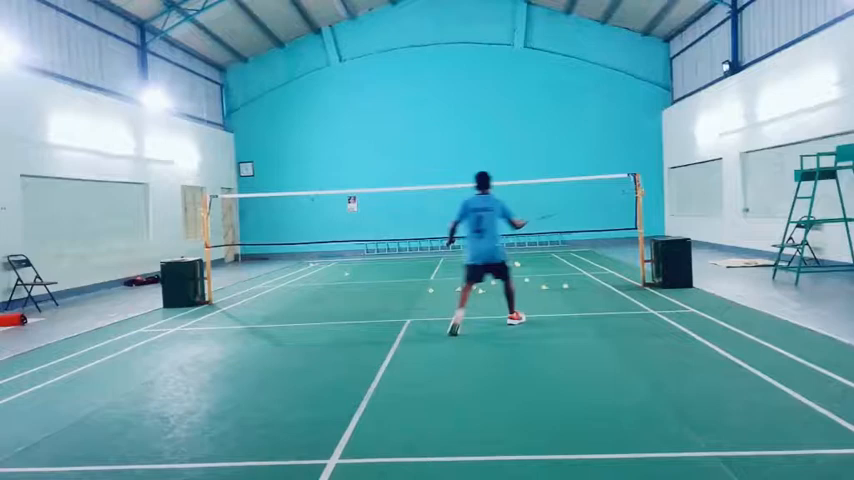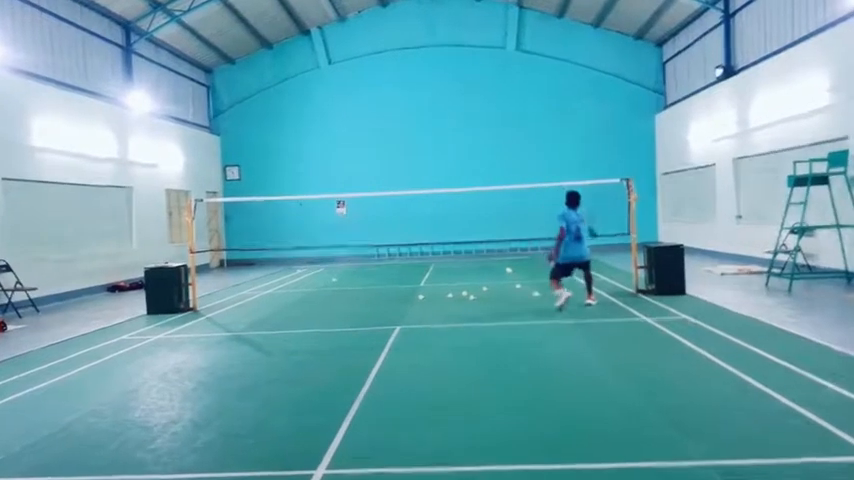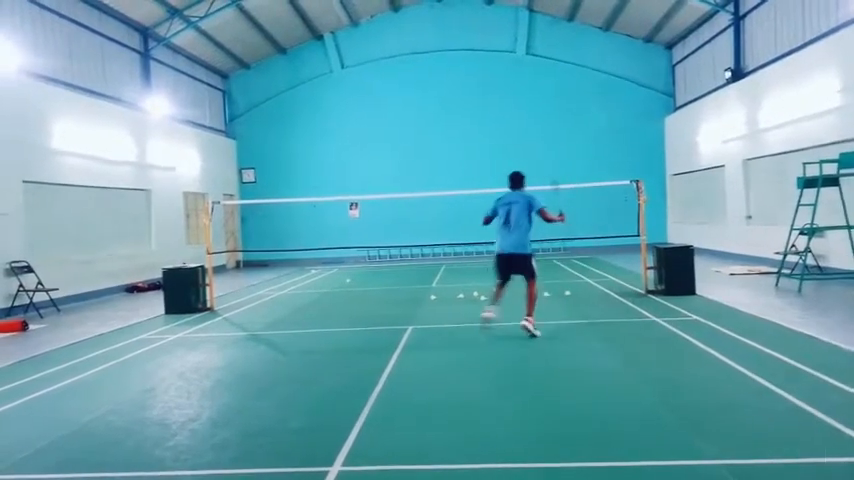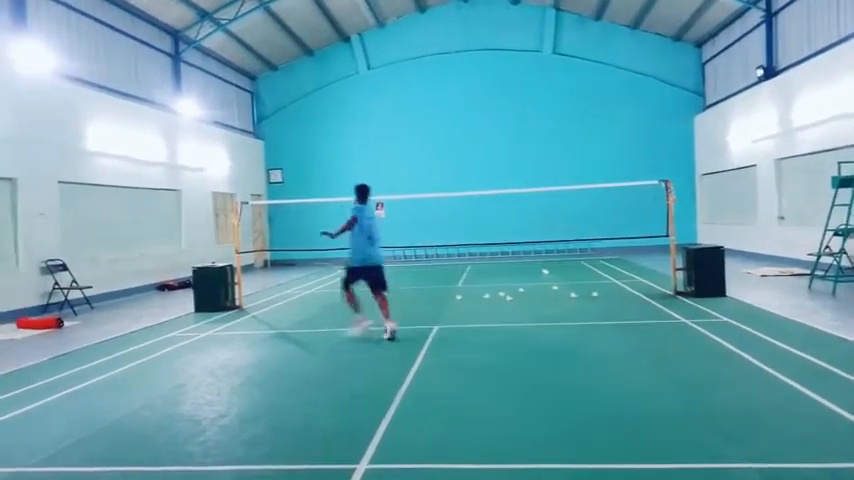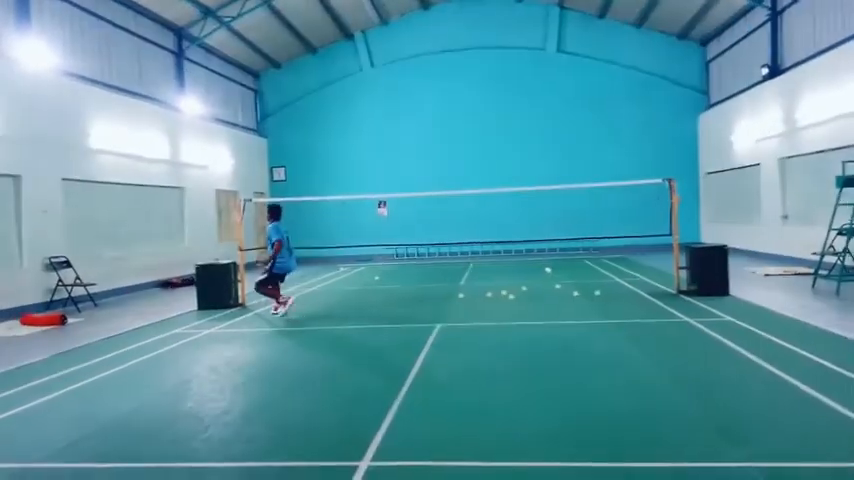
dt=1s
person 1, frame 1
left shoulder: (467, 203)
right shoulder: (498, 203)
left elbow: (454, 225)
right elbow: (515, 225)
left wrist: (450, 240)
right wrist: (523, 222)
left hip: (474, 255)
right hip: (494, 253)
left knee: (468, 285)
right knee: (507, 281)
left ankle: (458, 314)
right ankle: (513, 315)
person 1, frame 2
left shoulder: (563, 216)
right shoulder: (582, 216)
left elbow: (562, 234)
right elbow: (591, 232)
left wrist: (555, 251)
right wrist: (592, 233)
left hip: (566, 256)
right hip: (583, 255)
left knee: (554, 279)
right knee: (586, 271)
left ankle: (562, 293)
right ankle: (590, 297)
person 1, frame 3
left shoulder: (500, 201)
right shoulder: (530, 198)
left elbow: (486, 221)
right elbow: (547, 218)
right wrist: (558, 217)
left hip: (502, 250)
right hip: (521, 249)
left knee: (502, 281)
right knee: (531, 283)
left ankle: (490, 310)
right ankle: (528, 319)
person 1, frame 4
left shoulder: (357, 209)
right shoulder: (370, 213)
left elbow: (352, 221)
left wrist: (335, 234)
left hip: (358, 259)
right hip: (375, 258)
left knee: (347, 288)
right knee: (378, 292)
left ankle: (360, 318)
right ankle: (389, 324)
person 1, frame 5
left shoulder: (272, 228)
right shoulder: (283, 228)
left elbow: (278, 246)
left wrist: (267, 262)
left hip: (279, 265)
right hip: (289, 264)
left knee: (259, 286)
right knee: (274, 282)
left ankle: (283, 299)
right ankle: (278, 305)
